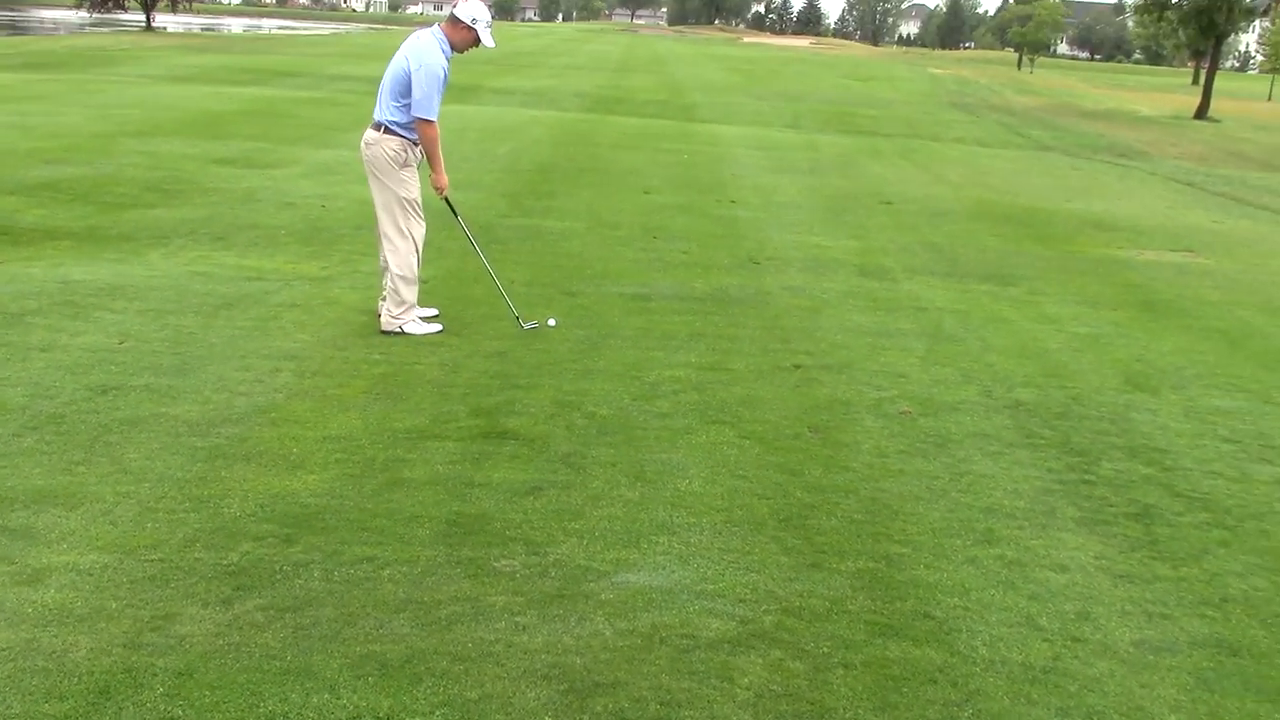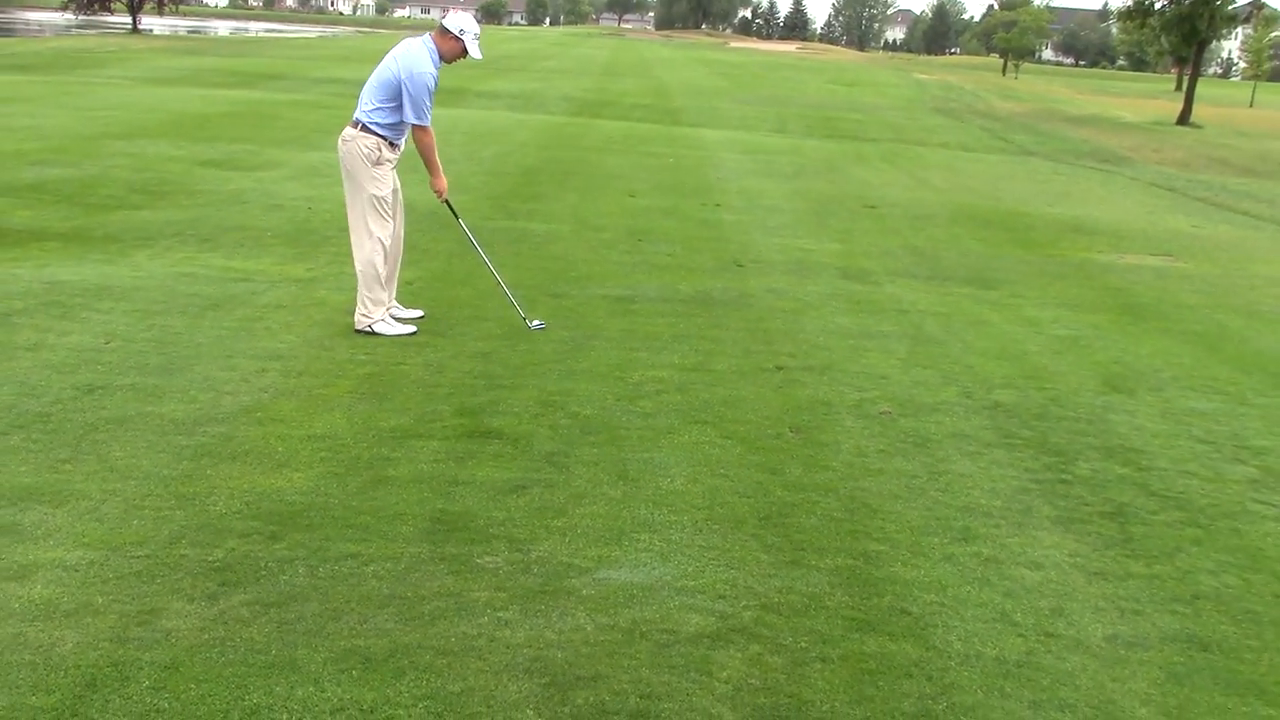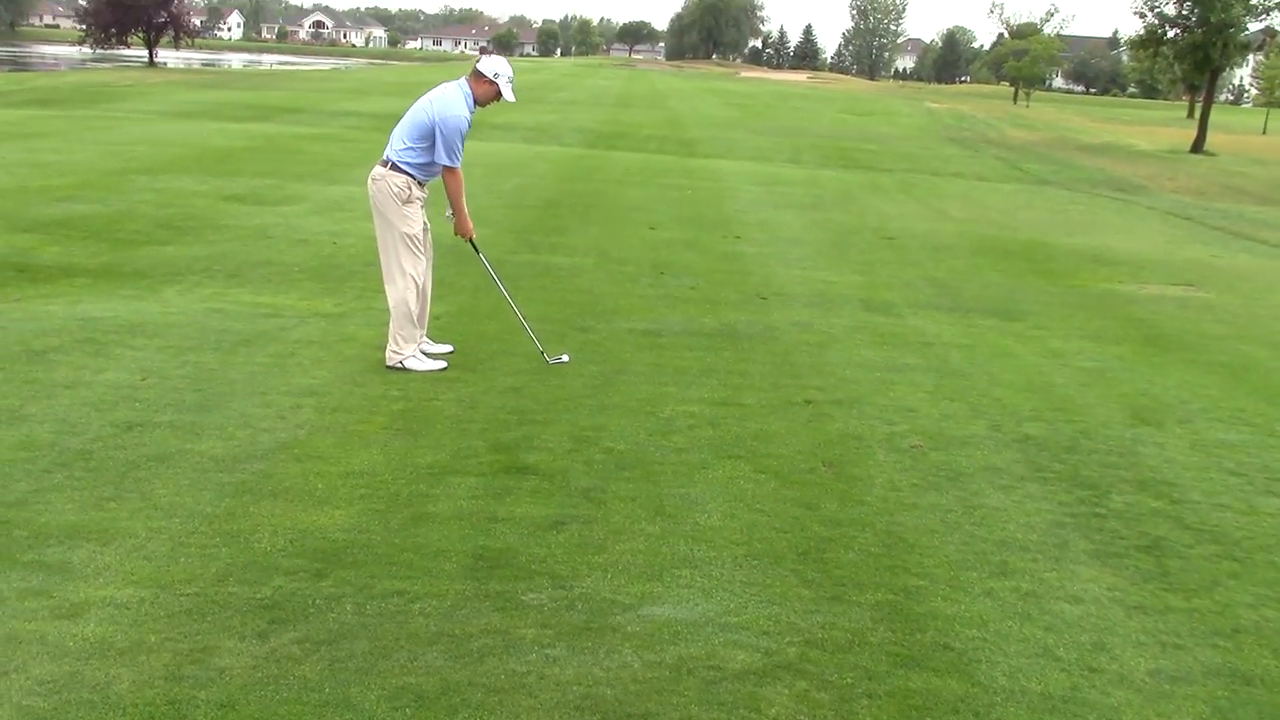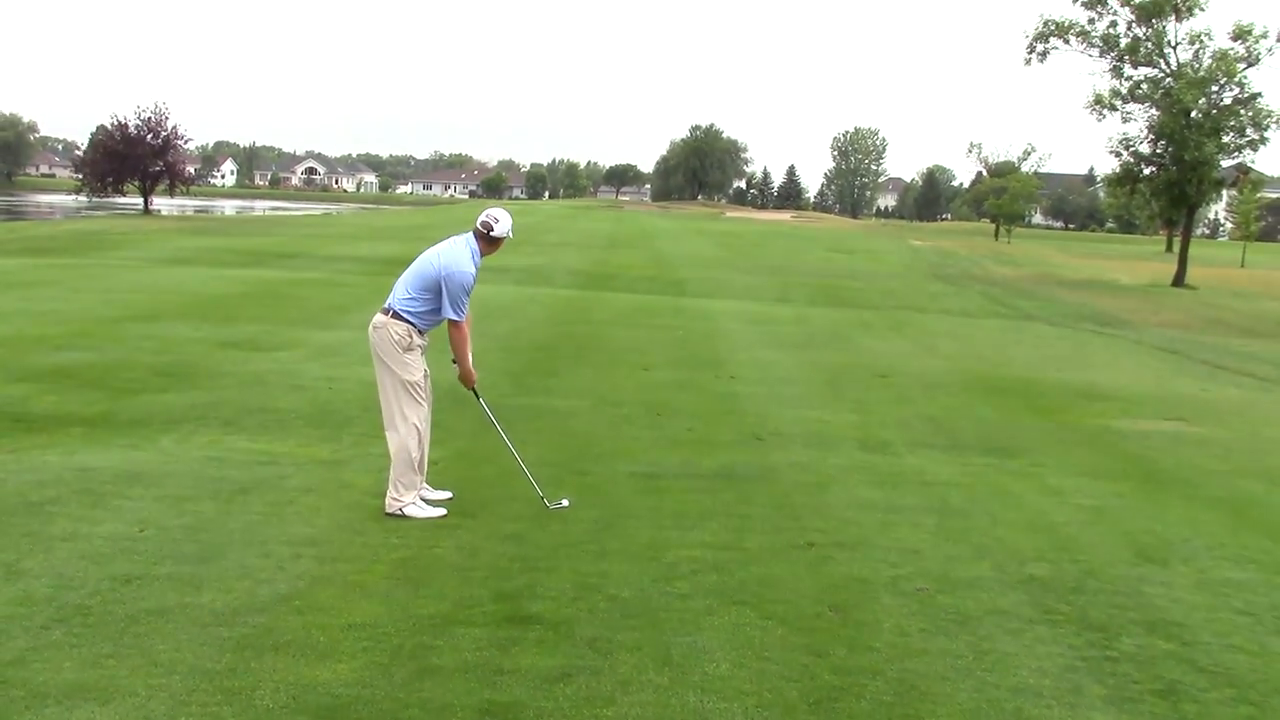
dt=0.5s
person 1, frame 1
left shoulder: (425, 38)
right shoulder: (432, 60)
right elbow: (425, 123)
right wrist: (438, 171)
left hip: (390, 142)
right hip: (392, 148)
left knee: (398, 230)
right knee: (405, 233)
left ankle: (395, 302)
right ankle: (398, 316)
person 1, frame 2
left shoulder: (414, 46)
right shoulder: (421, 69)
right elbow: (421, 130)
right wrist: (437, 175)
left hip: (376, 145)
right hip: (368, 148)
left knee: (391, 229)
right knee: (375, 231)
left ankle: (383, 302)
right ankle: (371, 315)
person 1, frame 3
left shoulder: (453, 92)
right shoulder: (455, 113)
left elbow: (449, 166)
right elbow: (450, 171)
left wrist: (459, 206)
right wrist: (461, 218)
left hip: (404, 183)
right hip: (396, 186)
left knee: (419, 264)
right knee: (407, 269)
left ankle: (414, 339)
right ankle: (401, 352)
person 1, frame 4
left shoulder: (460, 246)
right shoulder: (461, 269)
left elbow: (461, 313)
right elbow: (456, 324)
left wrist: (468, 355)
right wrist: (465, 369)
left hip: (402, 330)
right hip: (397, 333)
left knee: (418, 411)
right knee: (408, 416)
left ankle: (414, 484)
right ankle: (402, 499)
